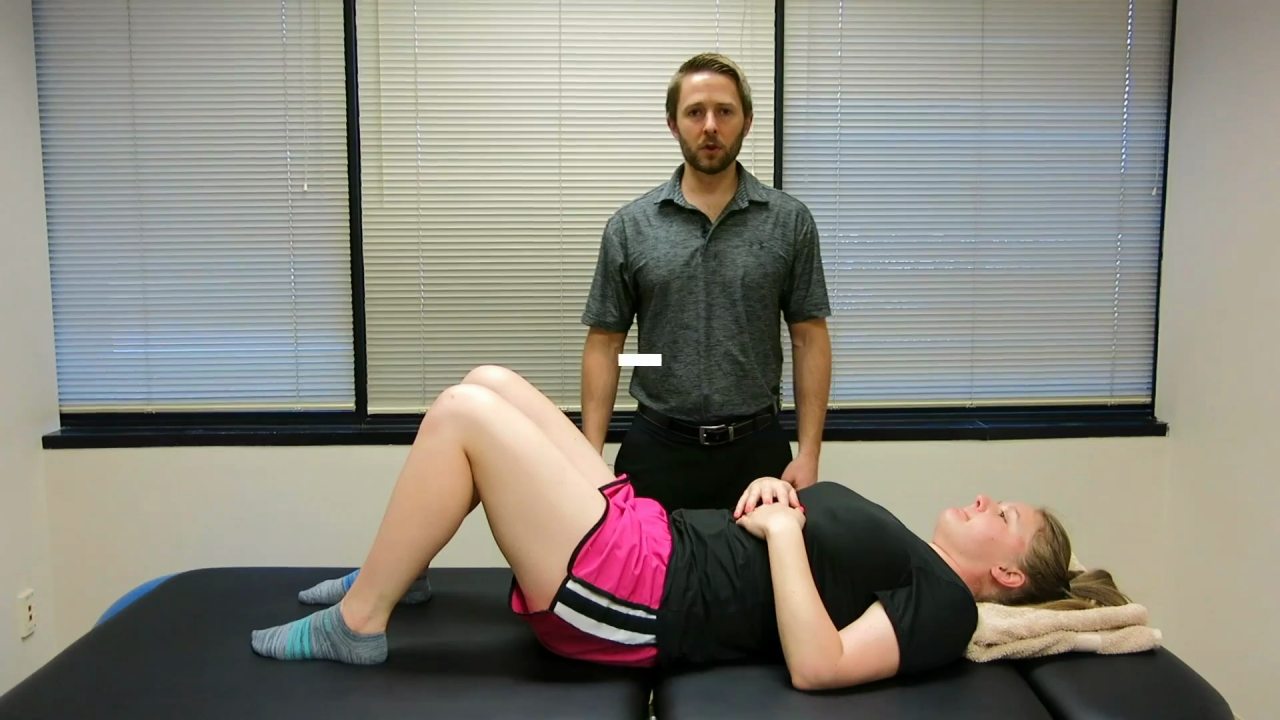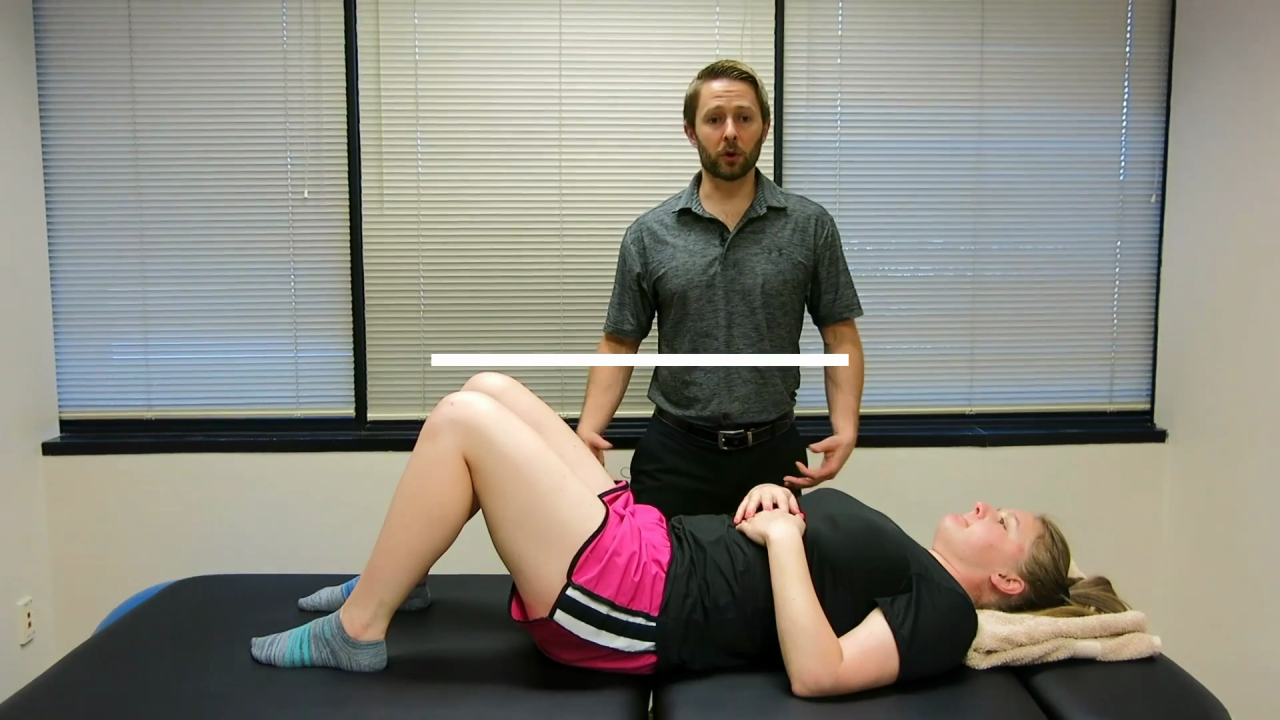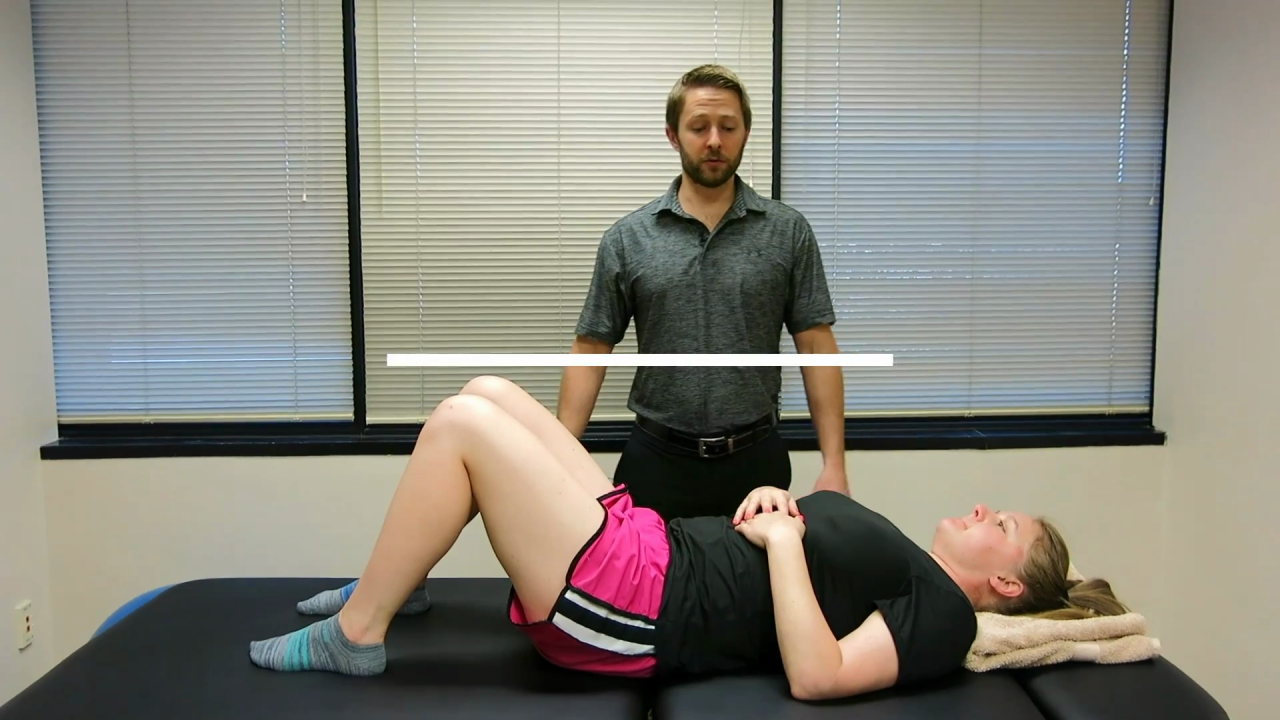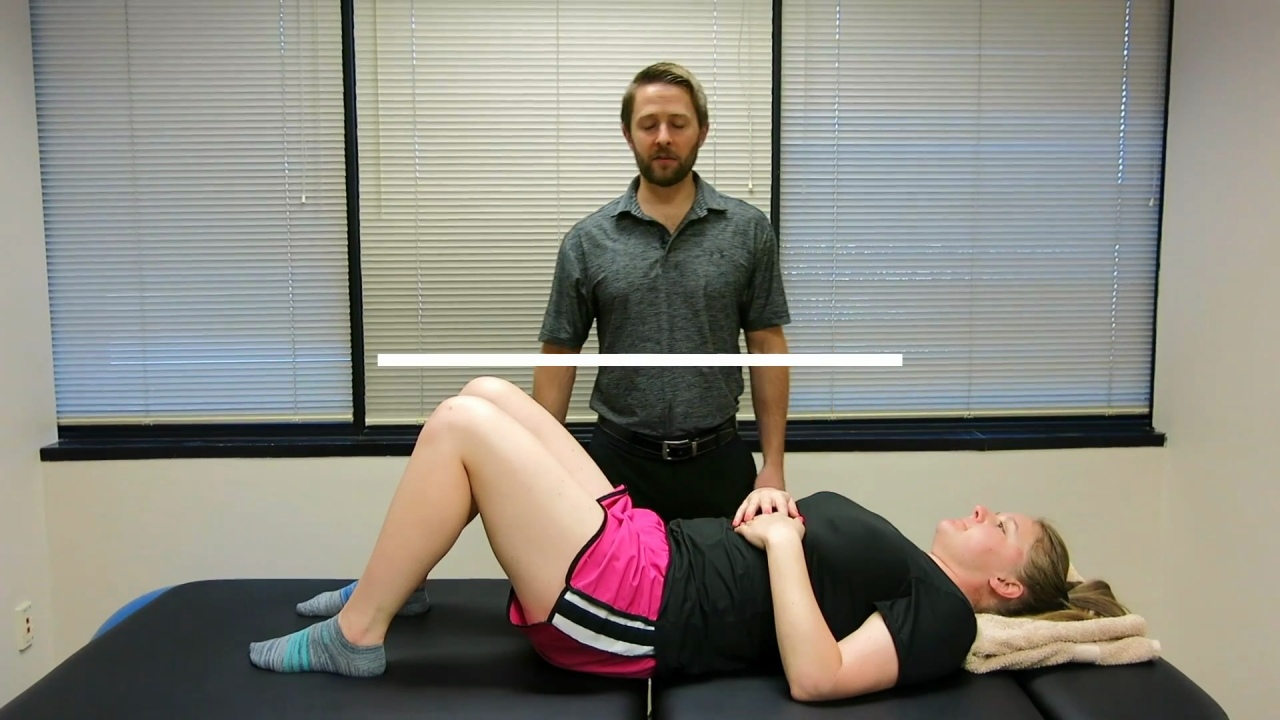
dt=0.3s
person 1, frame 1
left shoulder: (942, 606)
right shoulder: (907, 561)
left elbow: (816, 665)
left wrist: (783, 530)
right wrist: (774, 493)
left hip: (638, 599)
right hip: (652, 536)
left knee: (463, 414)
right knee: (489, 385)
left ankle: (357, 623)
right ankle: (398, 570)
person 1, frame 2
left shoulder: (942, 614)
right shoulder: (907, 570)
left elbow: (817, 673)
left wrist: (783, 537)
right wrist: (775, 498)
left hip: (636, 605)
right hip: (651, 543)
left knee: (462, 422)
right knee: (488, 391)
left ankle: (358, 630)
right ankle: (398, 577)
person 1, frame 3
left shoulder: (941, 615)
right shoulder: (906, 570)
left elbow: (815, 675)
left wrist: (782, 540)
right wrist: (775, 500)
left hip: (634, 609)
right hip: (650, 543)
left knee: (459, 424)
right knee: (486, 393)
left ankle: (356, 633)
right ankle: (398, 581)
person 1, frame 4
left shoulder: (942, 618)
right shoulder: (905, 572)
left elbow: (816, 677)
left wrist: (782, 541)
right wrist: (773, 502)
left hip: (635, 610)
right hip: (649, 547)
left knee: (460, 425)
right knee: (486, 396)
left ankle: (355, 635)
right ankle: (395, 582)
person 2, frame 1
left shoulder: (789, 222)
right shoulder: (629, 227)
left elbow: (809, 339)
right elbow: (604, 343)
left wrist: (808, 451)
right wrist: (592, 453)
left hip: (755, 449)
right hip: (658, 449)
person 2, frame 2
left shoulder: (810, 227)
right shoulder: (649, 234)
left elbow: (840, 336)
right elbow: (619, 344)
left wrist: (846, 429)
right wrist: (586, 431)
left hip: (772, 454)
right hip: (674, 452)
person 2, frame 3
left shoulder: (788, 232)
right shoulder: (627, 239)
left elbow: (816, 346)
right elbow: (591, 350)
left wrist: (834, 462)
left hip: (754, 460)
right hip: (658, 460)
person 2, frame 4
left shoulder: (748, 230)
right shoulder: (587, 241)
left elbow: (767, 348)
right elbow: (559, 357)
left wrist: (772, 461)
left hip: (718, 461)
right hip: (620, 463)
